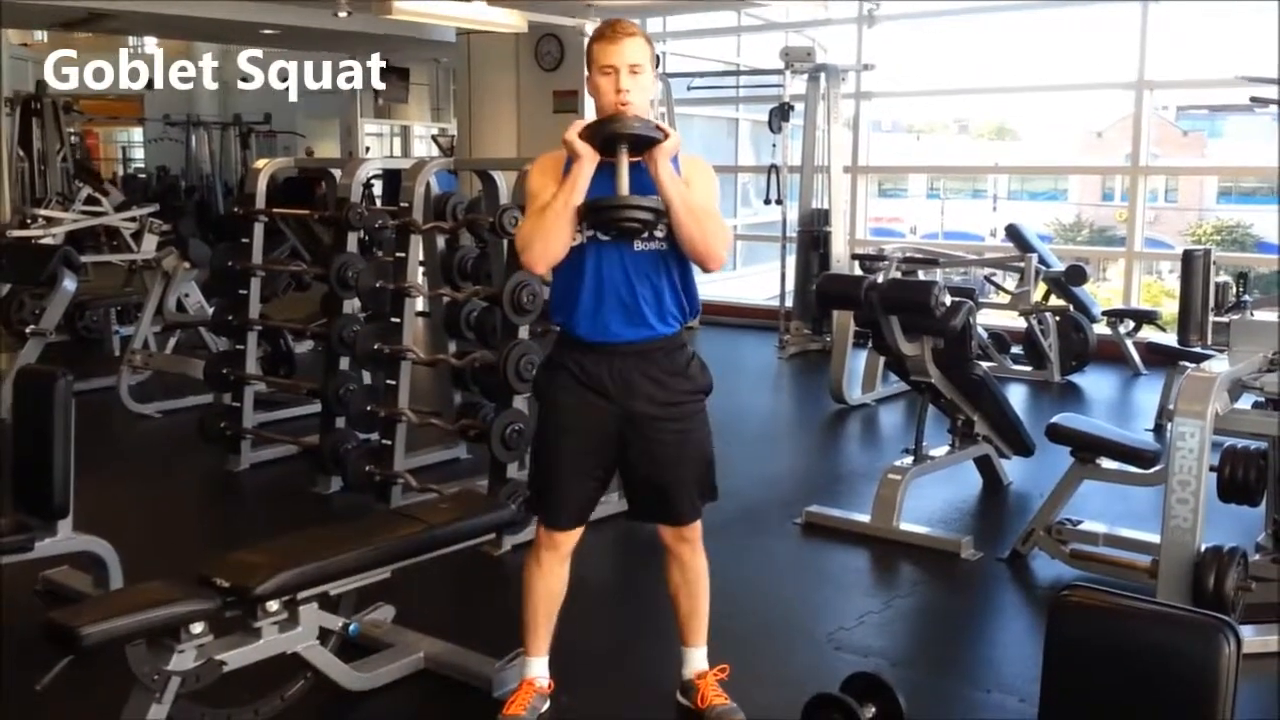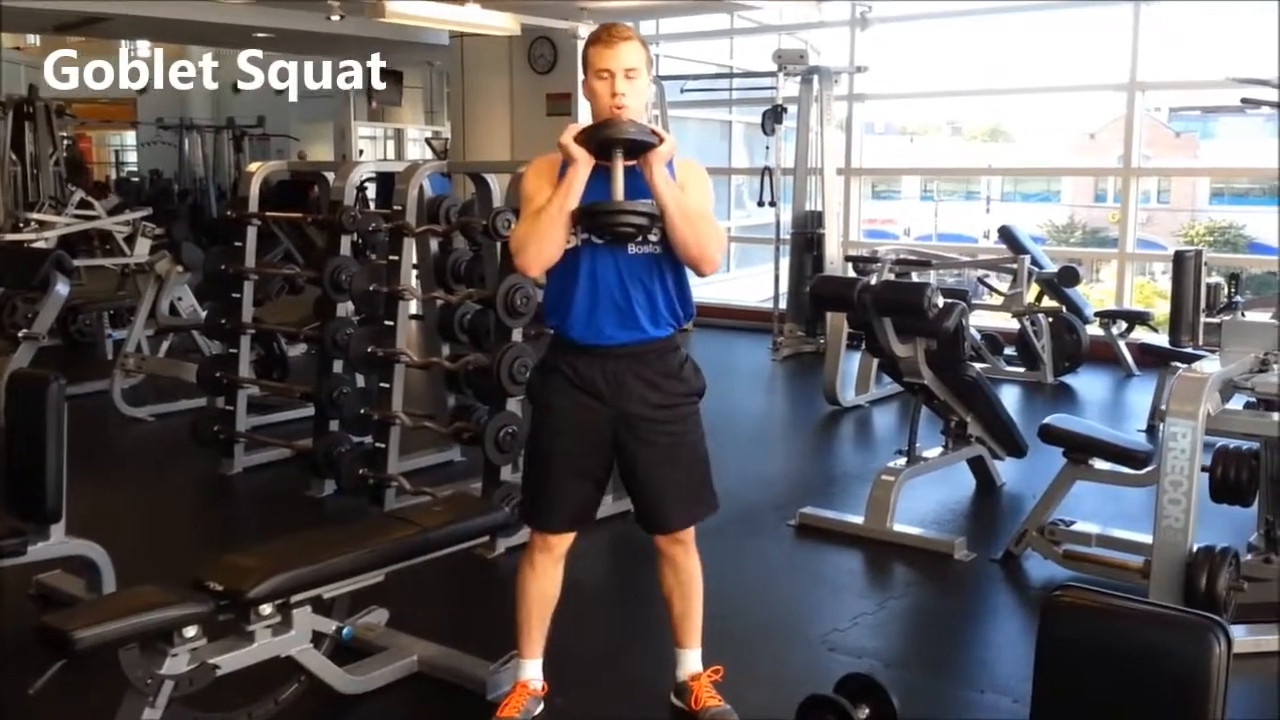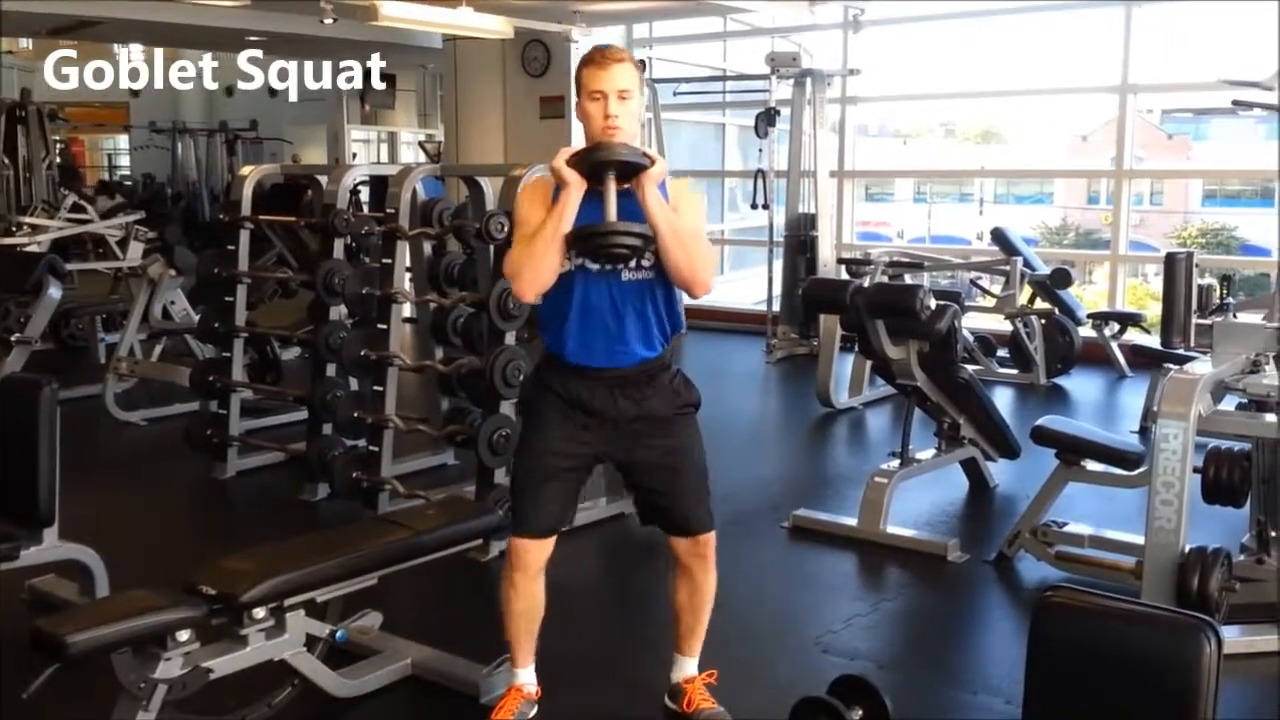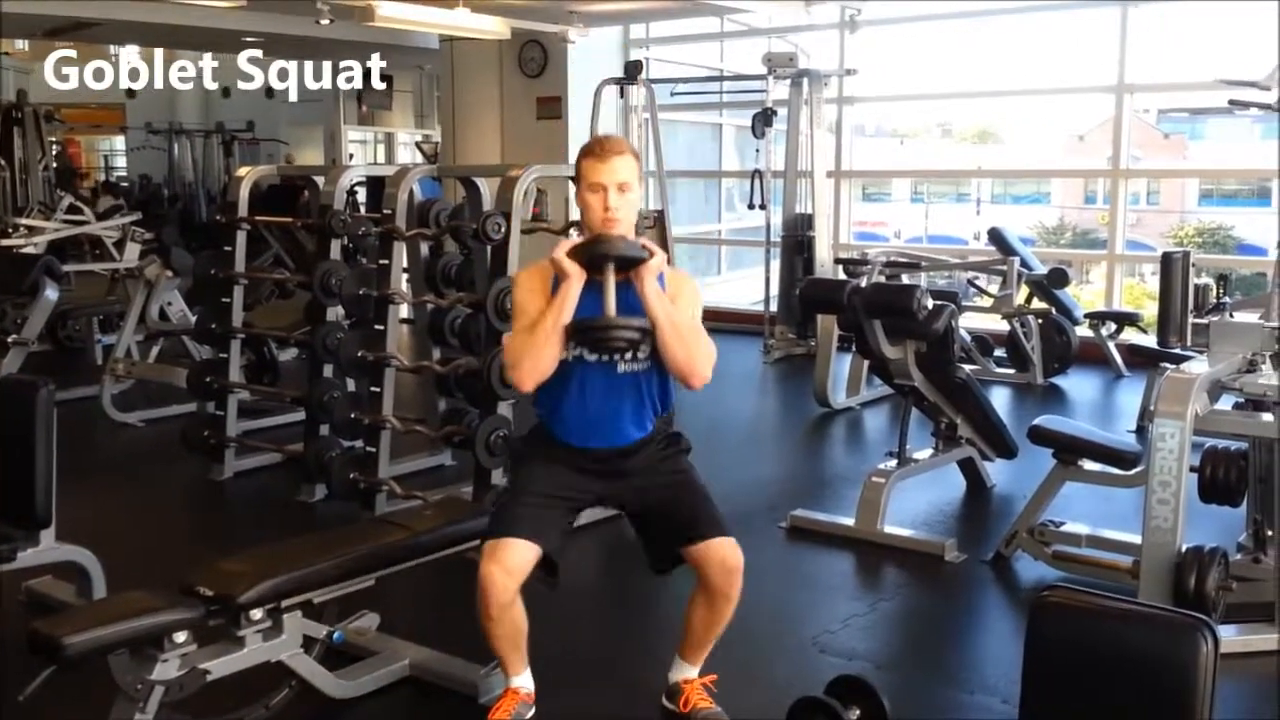
dt=0.3s
person 1, frame 1
left shoulder: (689, 166)
right shoulder: (554, 166)
left elbow: (713, 255)
right elbow: (535, 257)
left wrist: (661, 168)
right wrist: (585, 166)
left hip: (663, 368)
right hip: (581, 369)
left knee: (682, 532)
right knee: (555, 535)
person 1, frame 2
left shoulder: (683, 170)
right shoulder: (550, 169)
left elbow: (707, 259)
right elbow: (530, 260)
left wrist: (656, 172)
right wrist: (580, 169)
left hip: (657, 371)
right hip: (574, 372)
left knee: (676, 536)
right knee: (549, 538)
person 1, frame 3
left shoulder: (676, 194)
right shoulder: (543, 192)
left elbow: (699, 282)
right elbow: (525, 286)
left wrist: (648, 194)
right wrist: (572, 193)
left hip: (651, 391)
right hip: (566, 390)
left knee: (697, 544)
right knee: (527, 552)
person 1, frame 4
left shoulder: (673, 282)
right shoulder: (541, 280)
left elbow: (697, 373)
right elbow: (525, 375)
left wrist: (647, 286)
right wrist: (573, 284)
left hip: (645, 451)
right hip: (560, 453)
left knee: (724, 564)
right knee: (497, 574)
